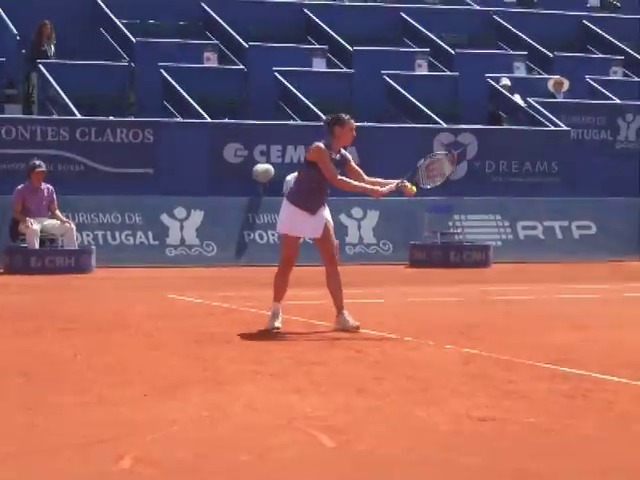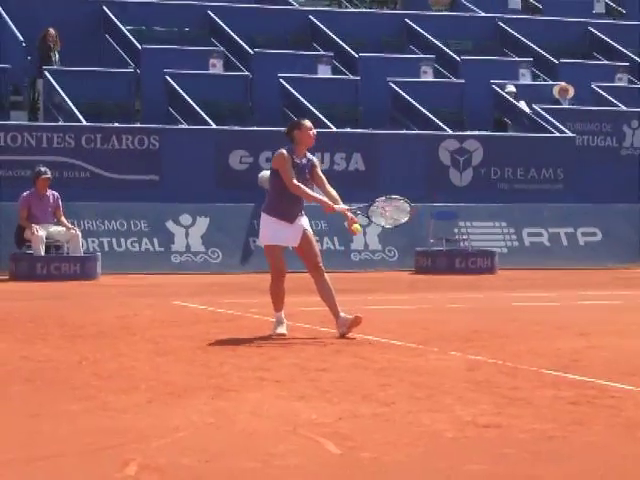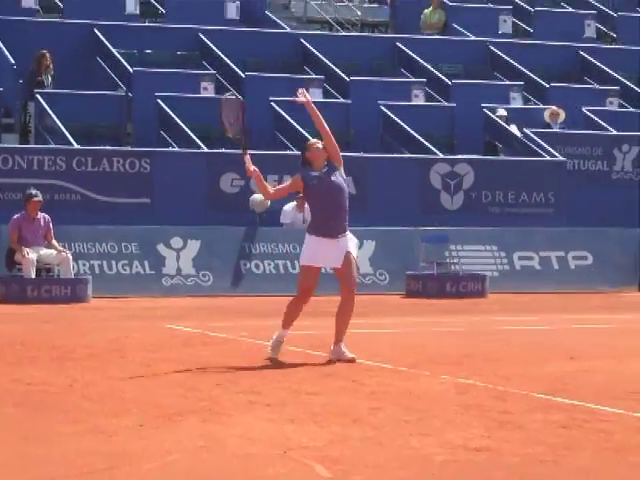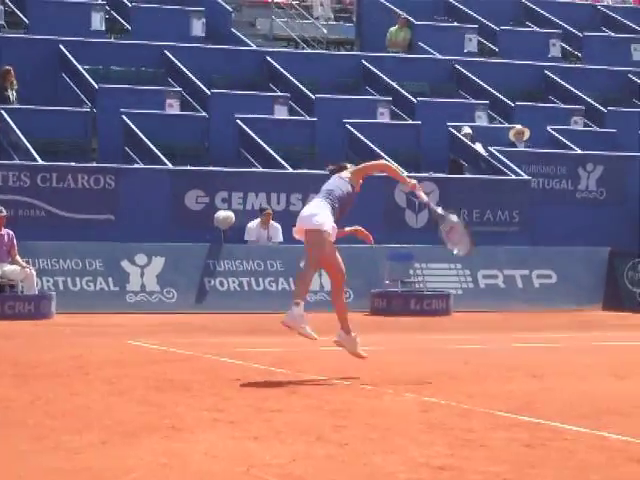
dt=0.7s
person 1, frame 1
left shoulder: (343, 157)
right shoulder: (319, 149)
left elbow: (364, 179)
right elbow: (336, 181)
left wrist: (396, 183)
right wrist: (370, 191)
left hip: (319, 211)
right hip: (295, 209)
left knee: (332, 261)
right knee: (287, 263)
left ankle: (341, 316)
right ankle: (275, 312)
person 1, frame 2
left shoulder: (311, 162)
right shoulder: (283, 156)
left elbow: (326, 188)
right elbow: (294, 186)
left wrist: (345, 211)
right wrist: (323, 203)
left hip: (297, 220)
right hip: (274, 221)
left knee: (318, 268)
right knee: (278, 274)
left ankle: (339, 318)
right ankle: (279, 320)
person 1, frame 3
left shoulder: (336, 165)
right shoulder: (303, 179)
left elbow: (325, 130)
right elbow: (270, 194)
left wrist: (309, 105)
right wrist: (256, 176)
left hip: (342, 240)
right hip: (317, 241)
left knee: (349, 293)
right knee: (304, 294)
left ankle: (338, 346)
right ankle: (280, 337)
person 1, frame 4
right shoulder: (347, 175)
left elbow: (331, 233)
right elbow: (381, 165)
left wrist: (353, 229)
right wrist: (406, 181)
right hip: (317, 213)
left knee: (339, 276)
right knee: (314, 260)
left ankle: (346, 335)
right ankle: (296, 311)
